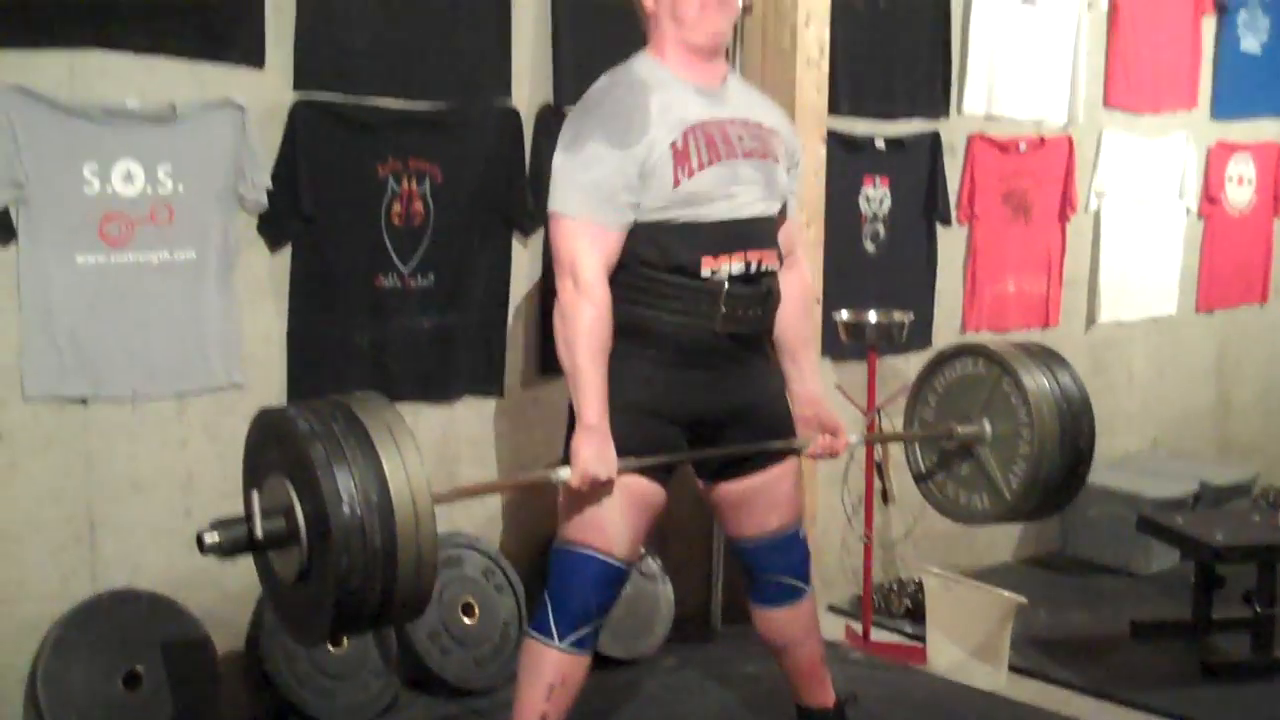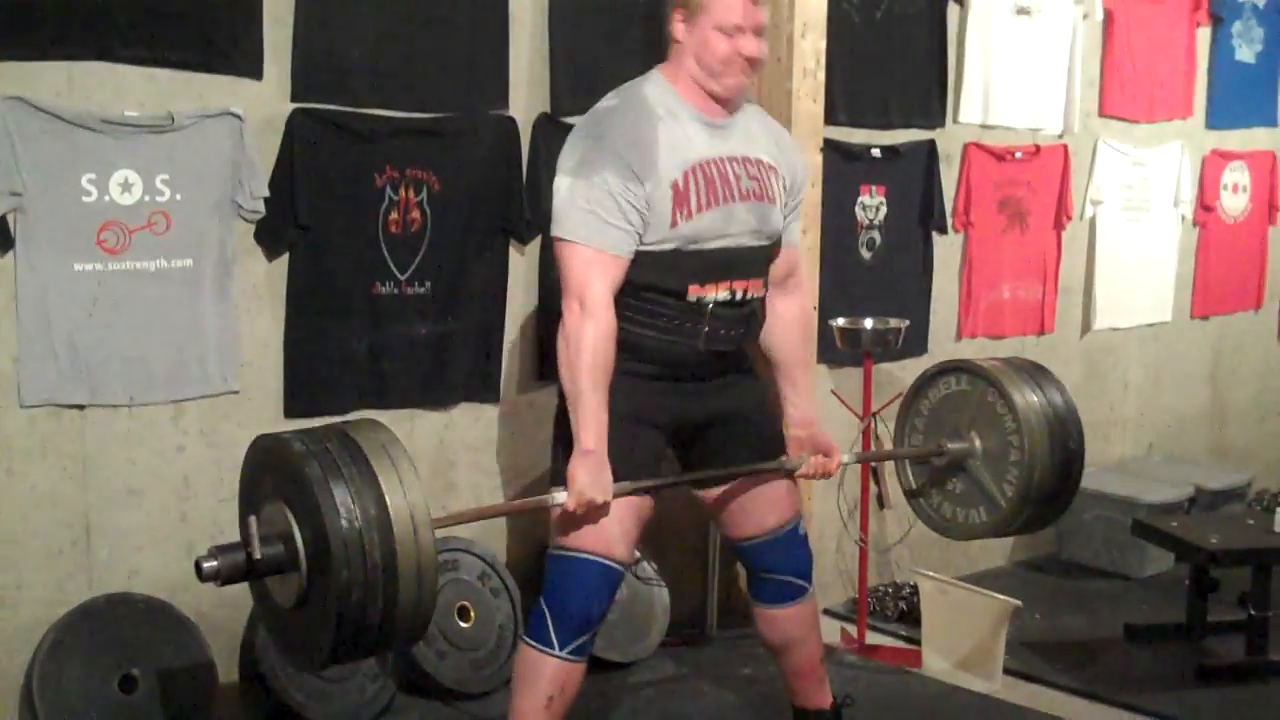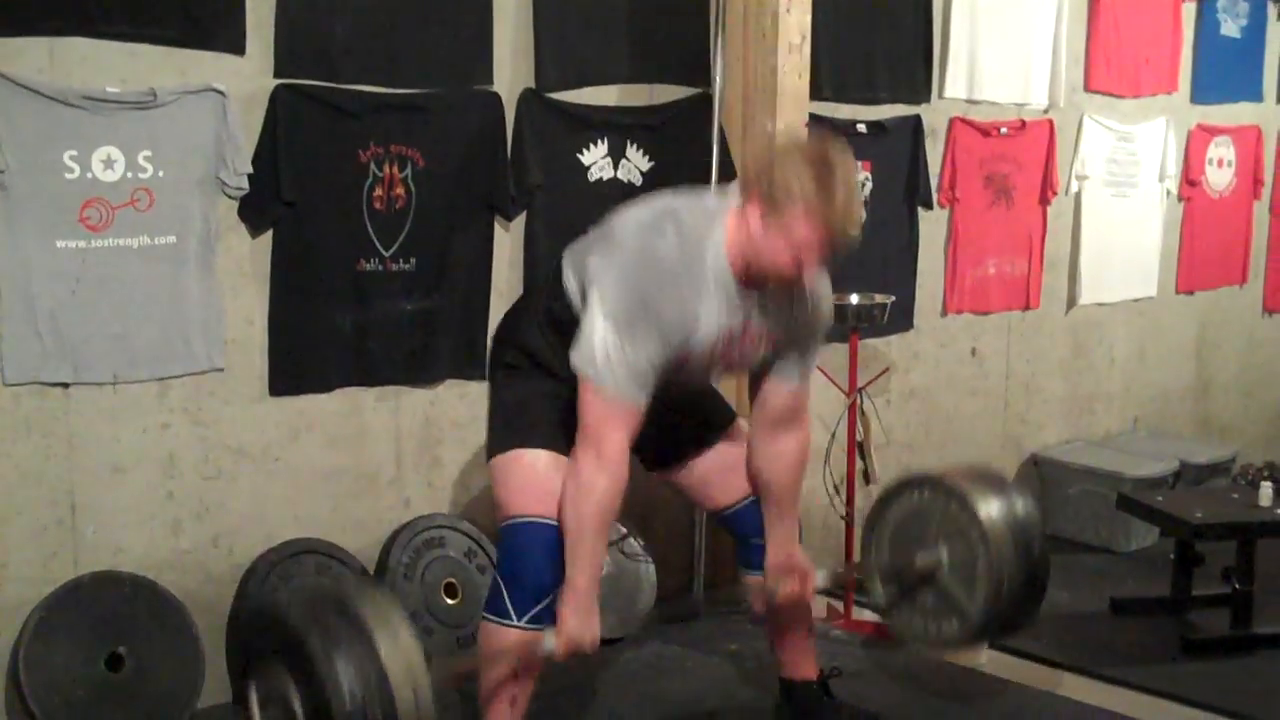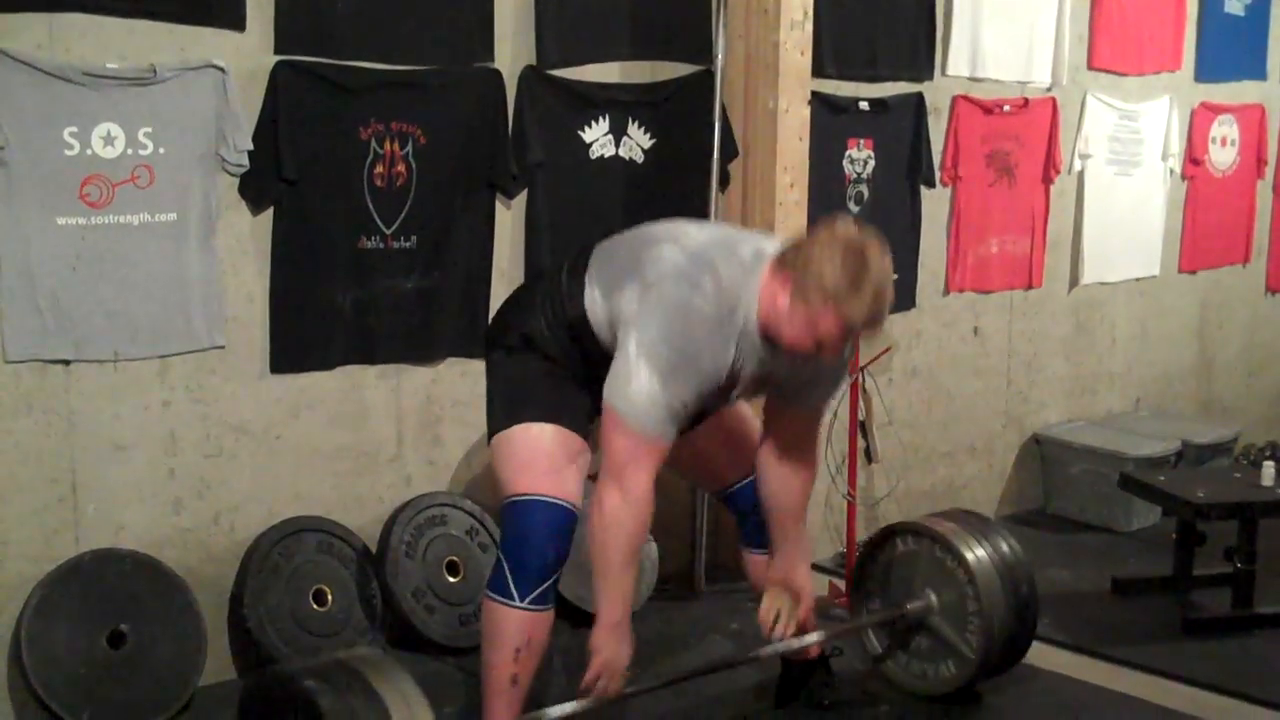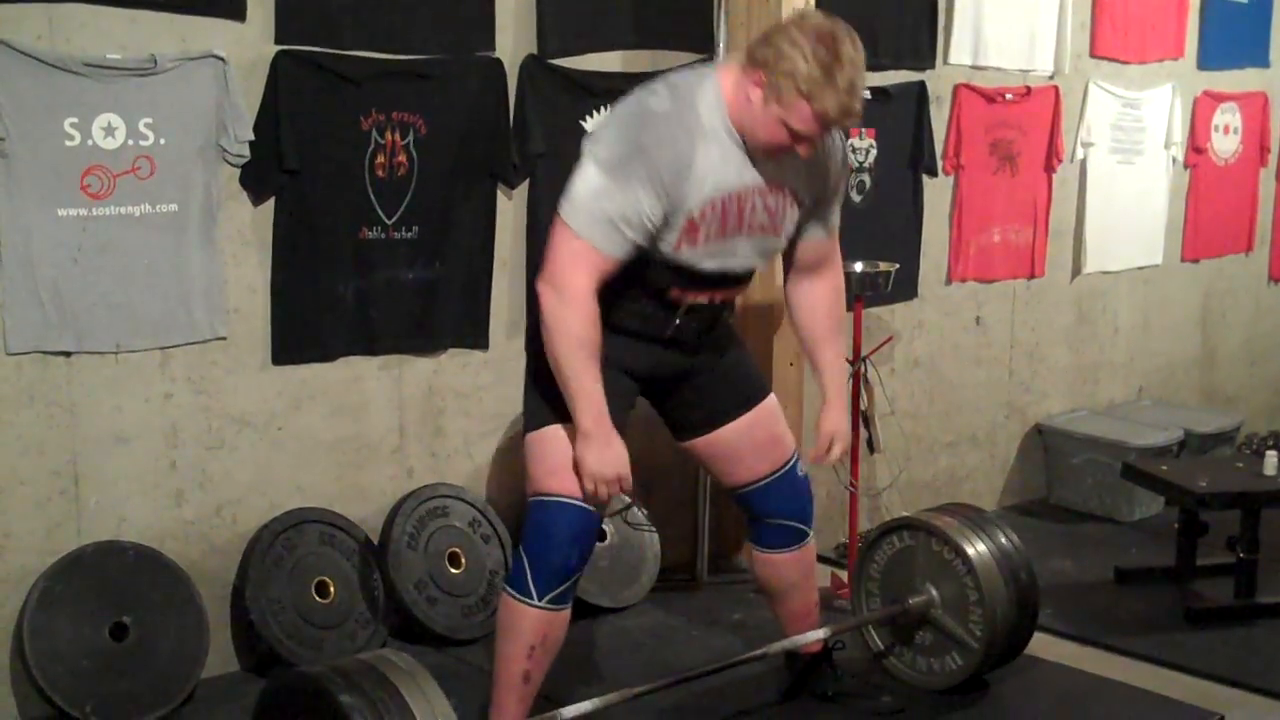
dt=0.4s
person 1, frame 1
left shoulder: (768, 120)
right shoulder: (617, 112)
left elbow: (789, 265)
right elbow: (582, 281)
left wrist: (807, 391)
right wrist: (592, 425)
left hip: (745, 371)
right hip: (642, 373)
left knee: (781, 563)
right knee: (587, 582)
person 1, frame 2
left shoulder: (773, 146)
right shoulder: (618, 133)
left elbow: (787, 290)
right elbow: (587, 305)
left wrist: (801, 414)
right wrist: (590, 450)
left hip: (728, 380)
right hip: (625, 381)
left knee: (783, 559)
right knee: (581, 586)
person 1, frame 3
left shoulder: (804, 292)
right shoulder: (652, 264)
left elbow: (781, 423)
right elbow: (601, 449)
left wrist: (785, 543)
right wrist: (581, 600)
left hip: (664, 387)
right hip: (549, 369)
left knee: (763, 520)
right knee: (536, 548)
person 1, frame 4
left shoulder: (821, 322)
right shoulder: (688, 313)
left elbow: (790, 449)
right elbow: (625, 485)
left wrist: (793, 568)
right wrist: (613, 627)
right hip: (553, 348)
left knee: (764, 492)
right knee: (540, 529)
left ankle: (805, 672)
person 1, frame 5
left shoulder: (817, 154)
right shoulder: (655, 134)
left elbow: (815, 271)
right elbow: (566, 285)
left wrist: (836, 392)
right wrist: (594, 431)
left hip: (699, 334)
right hip: (596, 330)
left knee: (782, 495)
right knee: (562, 530)
